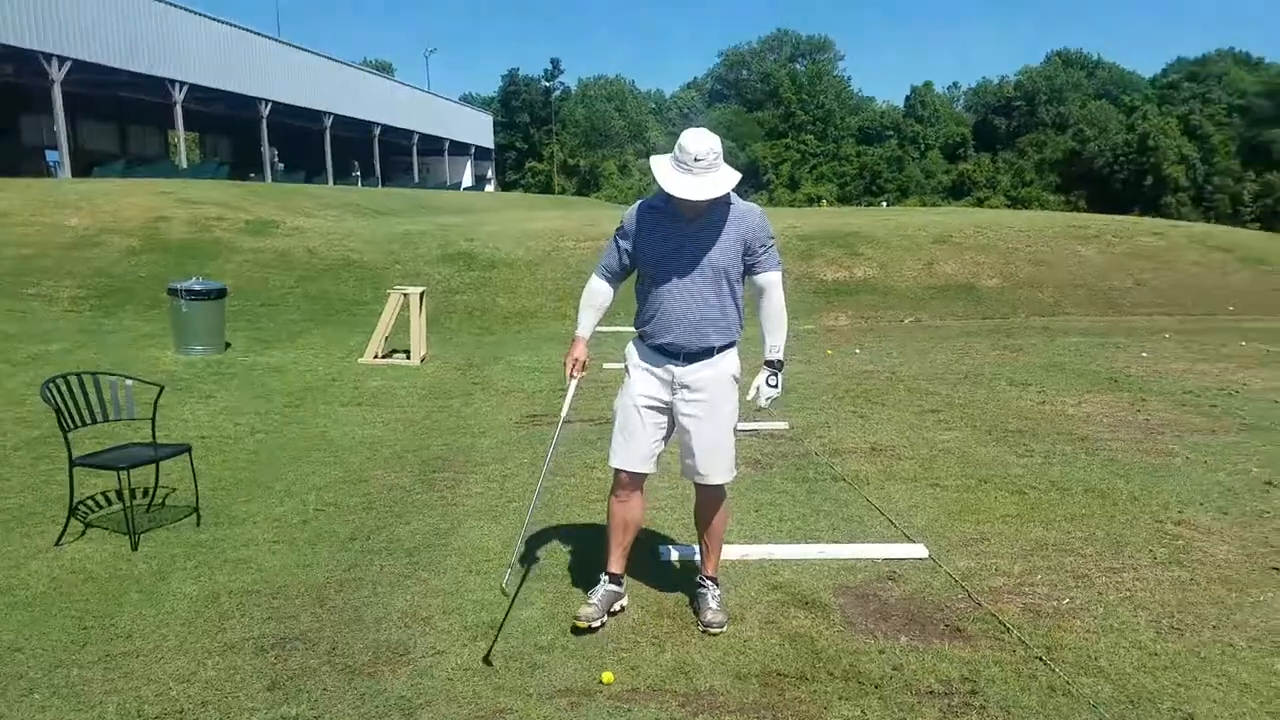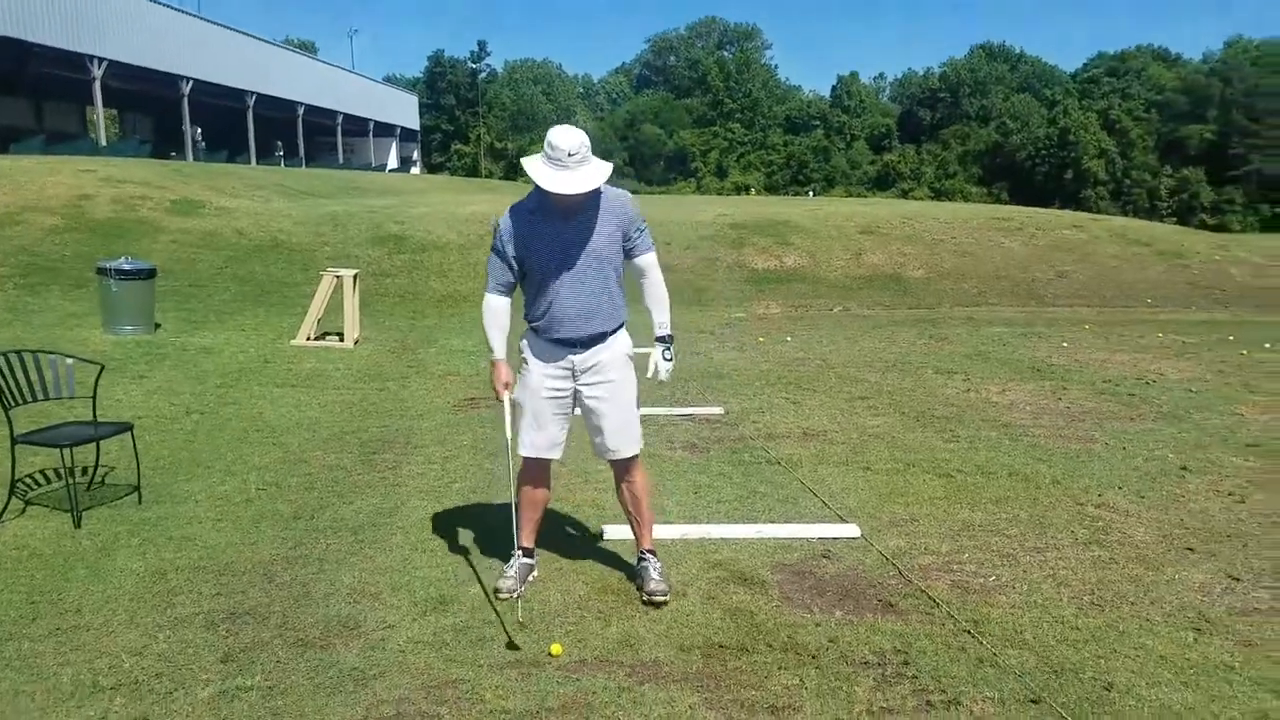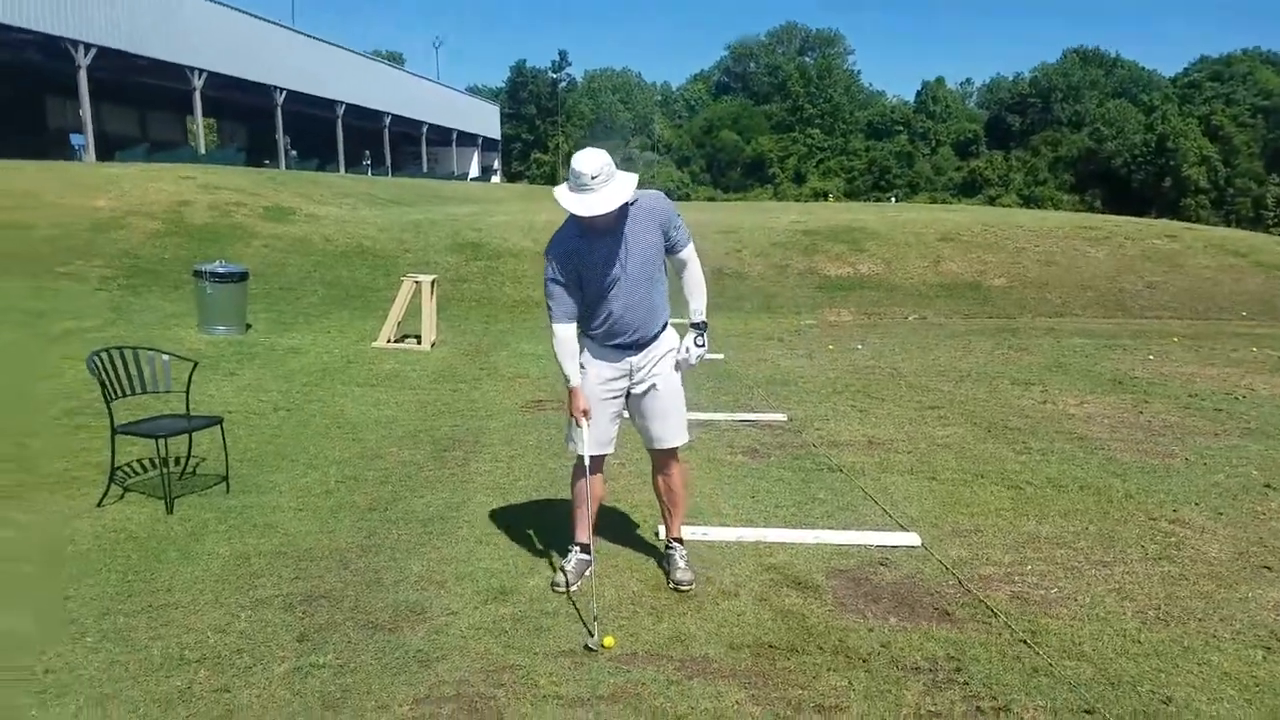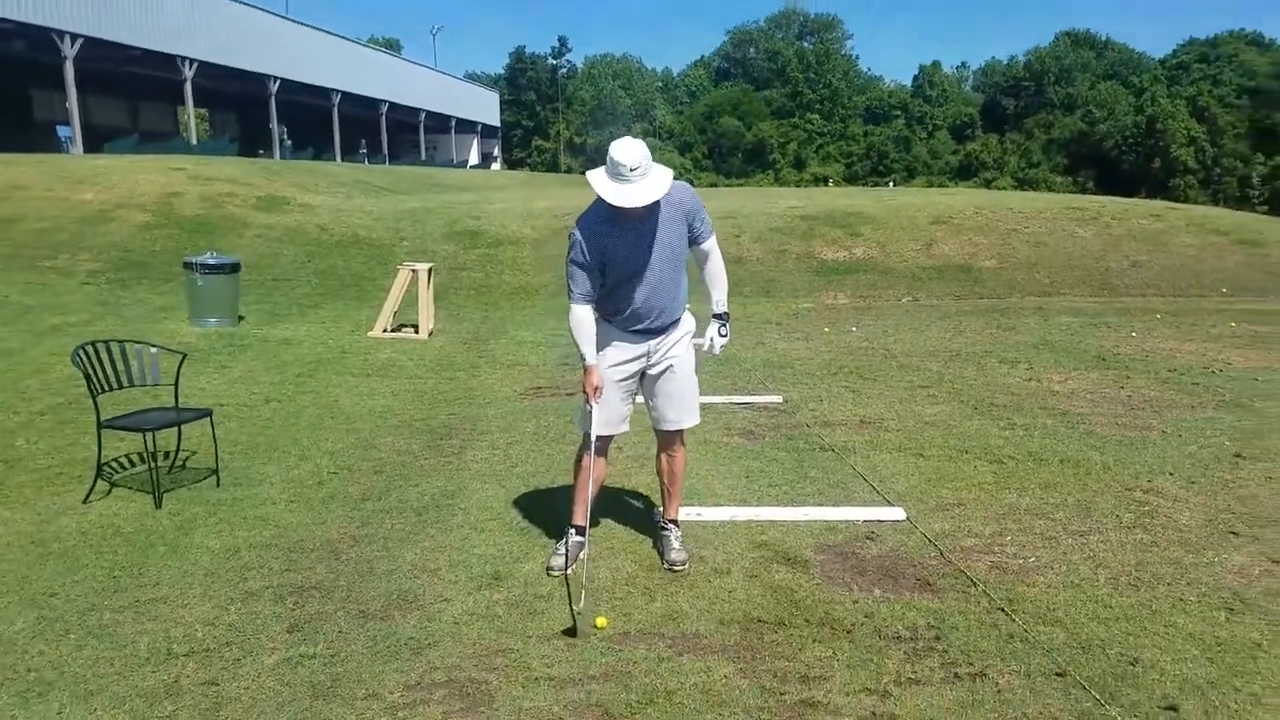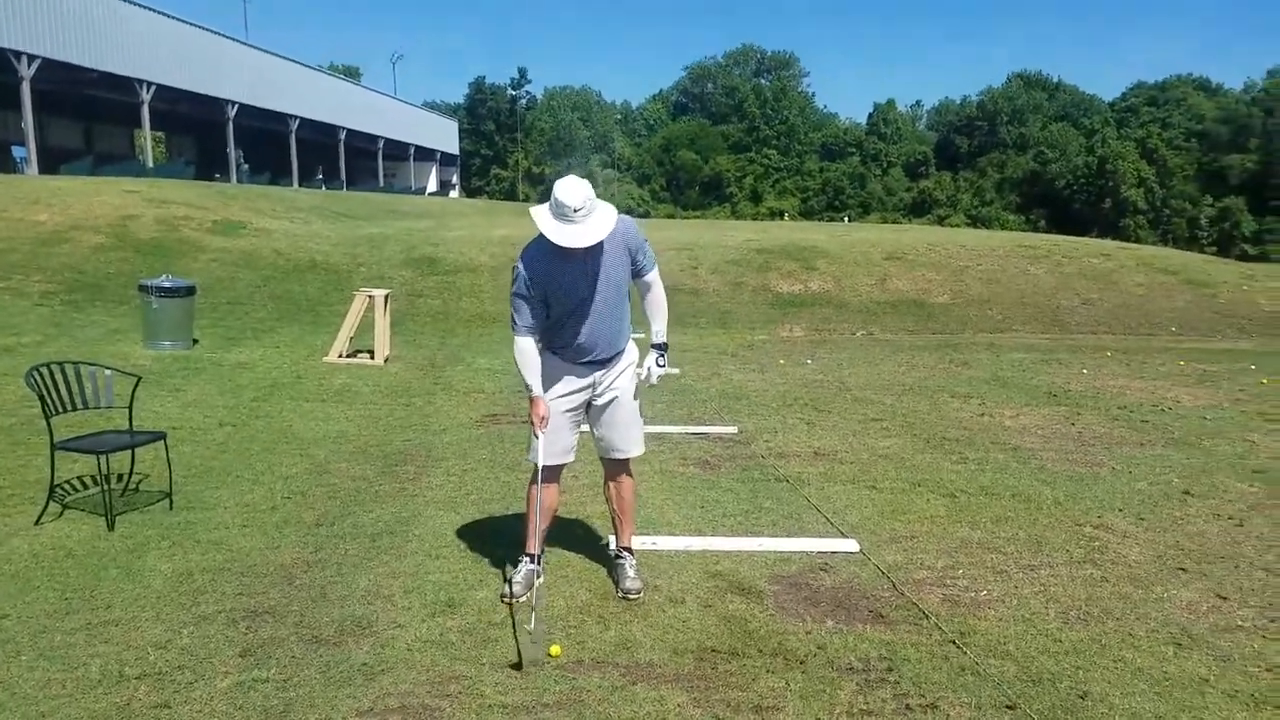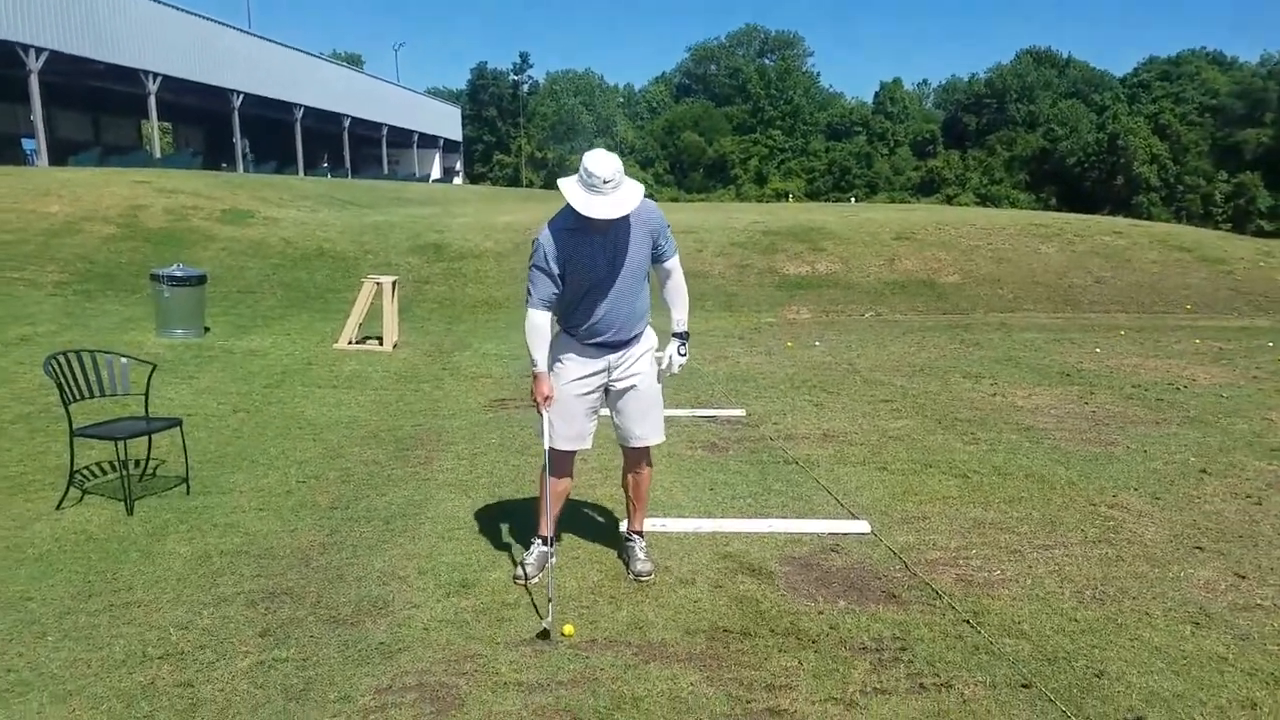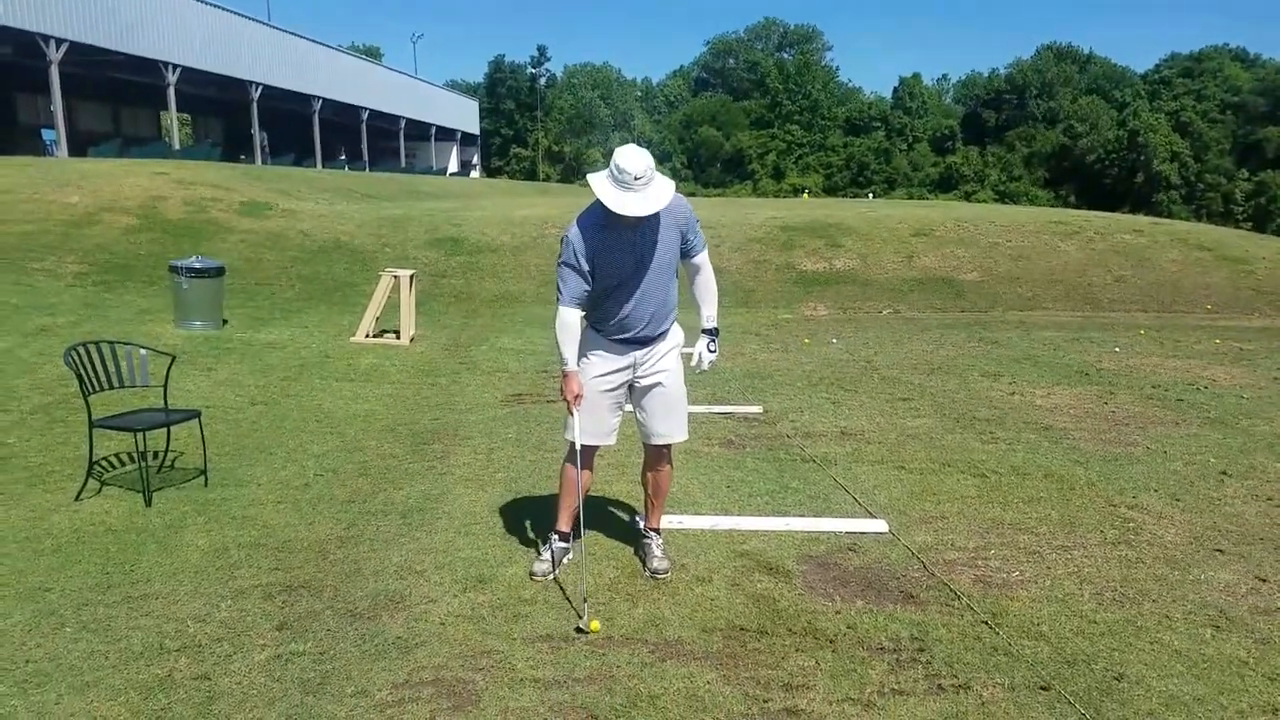
dt=0.5s
person 1, frame 1
left shoulder: (748, 220)
right shoulder: (641, 216)
left elbow: (770, 291)
right elbow: (605, 278)
left wrist: (773, 362)
right wrist: (581, 336)
left hip: (712, 368)
right hip: (648, 364)
left knee: (711, 483)
right knee: (627, 476)
left ankle: (708, 583)
right ankle: (613, 582)
person 1, frame 2
left shoulder: (619, 206)
right shoulder: (516, 221)
left elbow: (648, 272)
right elbow: (497, 293)
left wrist: (663, 338)
right wrist: (498, 358)
left hip: (608, 352)
right hip: (543, 356)
left knee: (627, 459)
right knee: (534, 461)
left ankle: (647, 558)
right ankle: (524, 555)
person 1, frame 3
left shoulder: (656, 208)
right shoulder: (563, 247)
left elbow: (687, 263)
right elbow: (563, 322)
left wrist: (698, 326)
right wrist: (574, 385)
left hip: (657, 350)
right hip: (599, 357)
left knee: (667, 453)
right knee: (590, 457)
left ankle: (675, 546)
right ankle: (580, 549)
person 1, frame 4
left shoulder: (682, 199)
right shoulder: (588, 230)
left elbow: (708, 254)
right elbow: (581, 304)
left wrist: (720, 314)
right wrist: (590, 363)
left hip: (672, 337)
right hip: (615, 340)
left knee: (672, 435)
right knee: (596, 437)
left ankle: (669, 527)
right ankle: (577, 531)
person 1, frame 5
left shoulder: (625, 233)
right shoulder: (532, 262)
left elbow: (650, 286)
right elbow: (525, 335)
left wrist: (659, 346)
right wrist: (536, 394)
left hip: (617, 366)
right hip: (560, 371)
left knee: (619, 464)
right knee: (548, 467)
left ankle: (624, 555)
right ankle: (531, 559)
person 1, frame 6
left shoulder: (648, 217)
right shoulder: (553, 237)
left elbow: (670, 273)
right elbow: (539, 309)
left wrist: (679, 333)
right wrist: (540, 371)
left hip: (635, 351)
right hip: (576, 355)
left knee: (638, 450)
right knee: (561, 452)
left ankle: (635, 538)
right ankle: (543, 542)
person 1, frame 7
left shoulder: (678, 212)
right shoulder: (582, 232)
left elbow: (699, 268)
right elbow: (569, 307)
left wrist: (709, 330)
right wrist: (570, 369)
left hip: (660, 348)
right hip: (602, 350)
left knee: (660, 448)
right knee: (583, 446)
left ankle: (651, 535)
right ankle: (561, 537)
